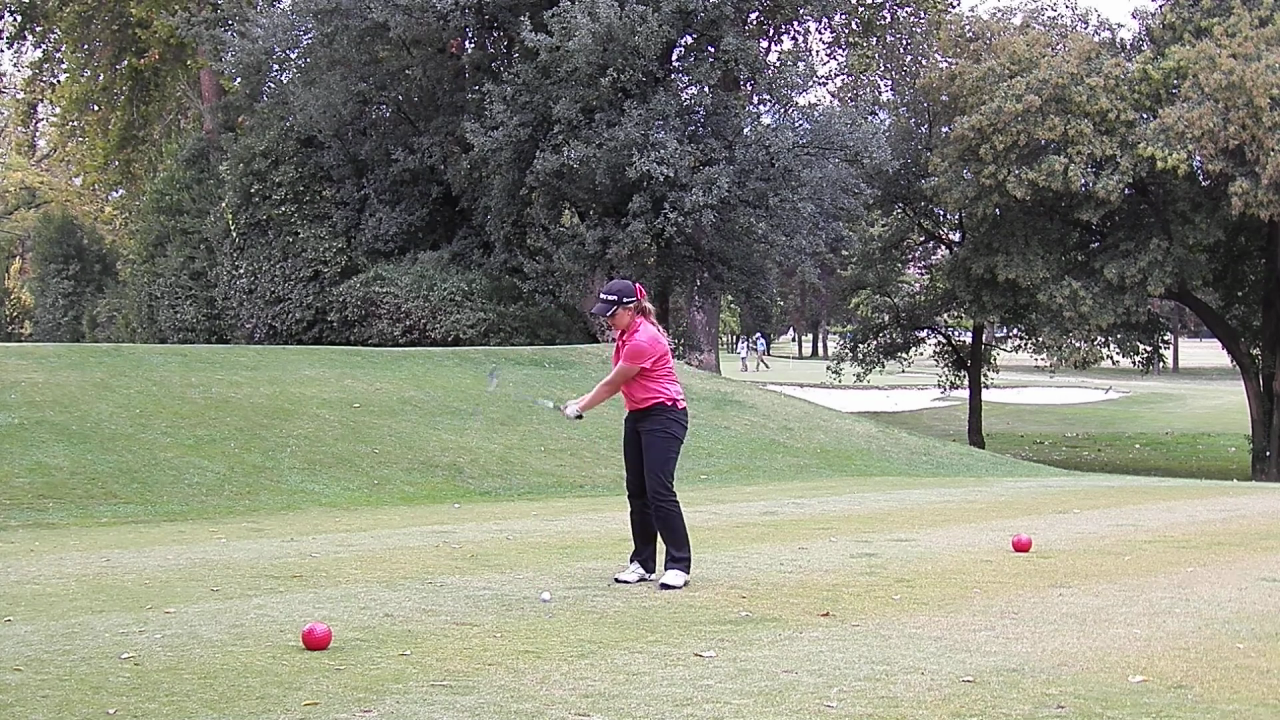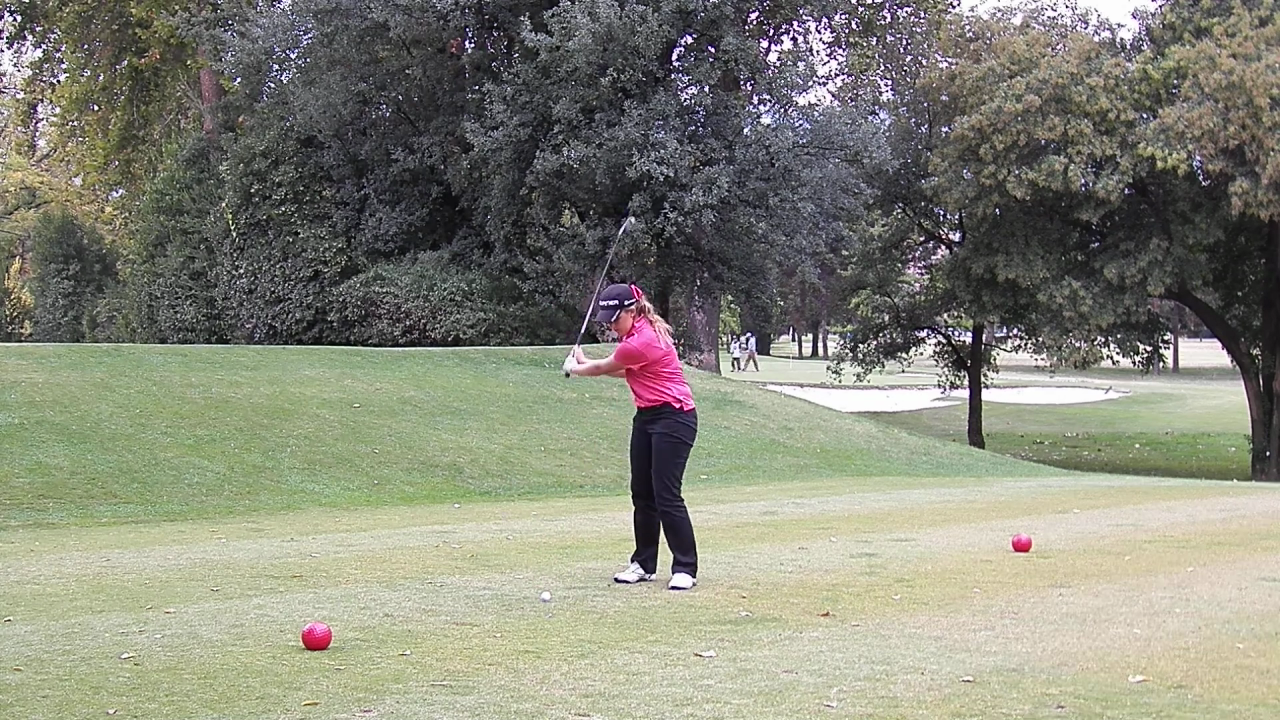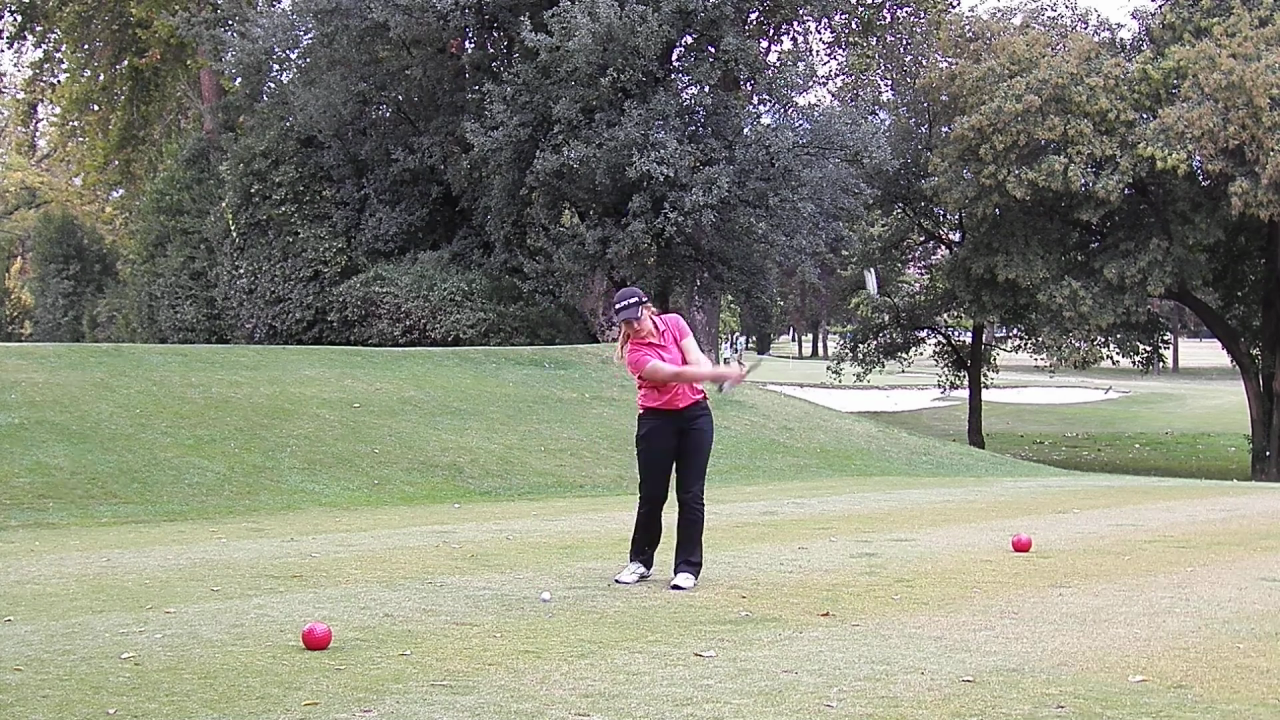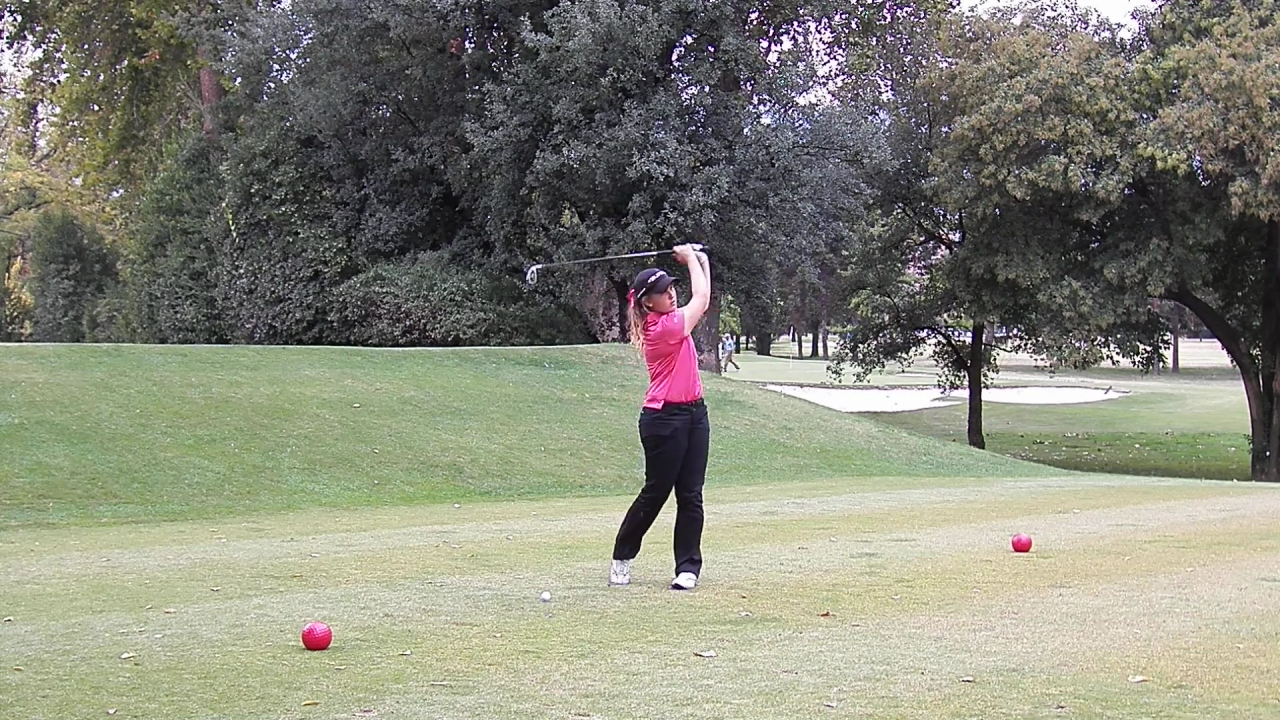
dt=0.4s
person 1, frame 1
left shoulder: (643, 340)
right shoulder: (628, 334)
left elbow: (614, 382)
right elbow: (616, 381)
left wrist: (581, 406)
right wrist: (583, 401)
left hip: (663, 417)
right hip: (638, 417)
left knee: (660, 490)
right knee: (637, 492)
left ankle: (678, 564)
right ankle: (643, 562)
person 1, frame 2
left shoulder: (641, 342)
right shoulder: (634, 335)
left elbow: (608, 368)
right elbow: (621, 369)
left wrist: (575, 369)
right wrist: (585, 362)
left hip: (673, 419)
right hip: (646, 418)
left knee: (666, 495)
right knee: (642, 493)
left ankle: (686, 568)
right ankle: (644, 563)
person 1, frame 3
left shoulder: (672, 323)
right shoulder: (633, 352)
left elbow: (695, 357)
right elbow: (674, 373)
left wrist: (718, 373)
right wrist: (717, 373)
left hip: (695, 415)
right hip: (656, 422)
left knee: (691, 495)
right knee: (651, 495)
left ankle: (687, 567)
right ankle: (640, 561)
person 1, frame 4
left shoulder: (668, 320)
right shoulder: (665, 328)
left elbow: (701, 299)
right elbow: (702, 298)
left wrist: (700, 261)
right wrist: (692, 261)
left hip: (693, 412)
right hip: (665, 418)
left knee: (691, 495)
right knee: (656, 492)
left ankle: (687, 567)
right ankle: (622, 557)
